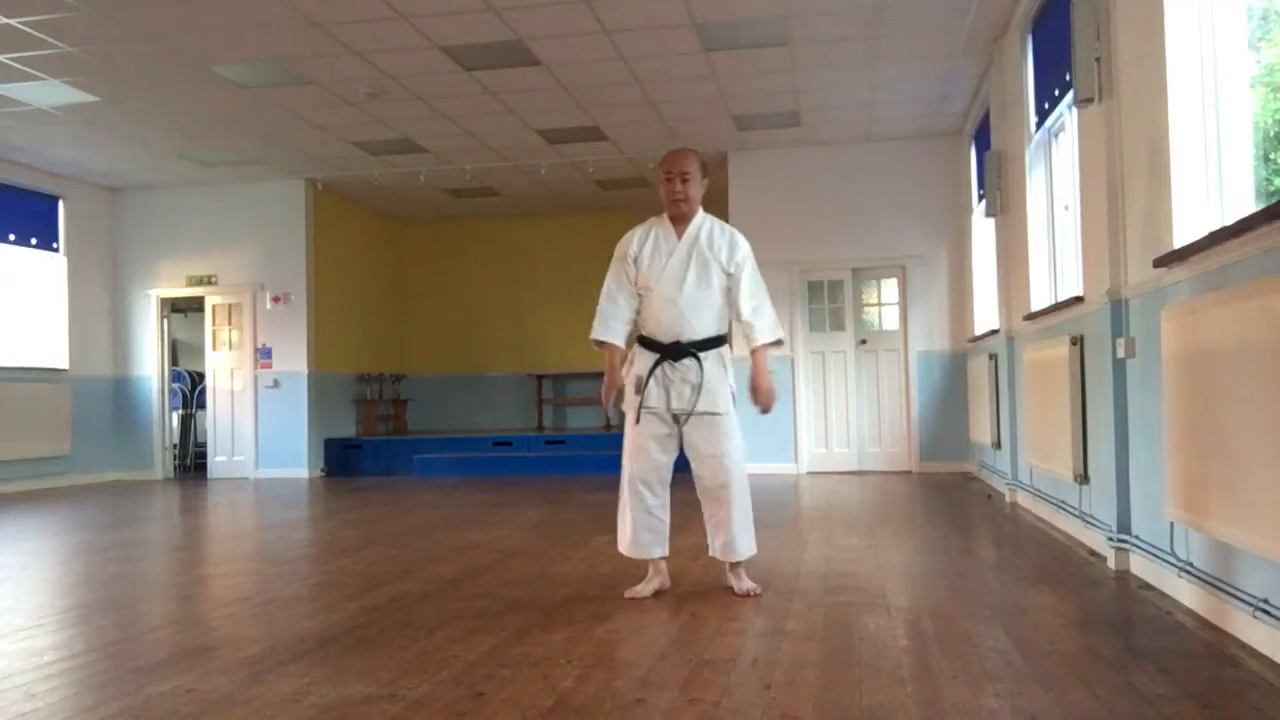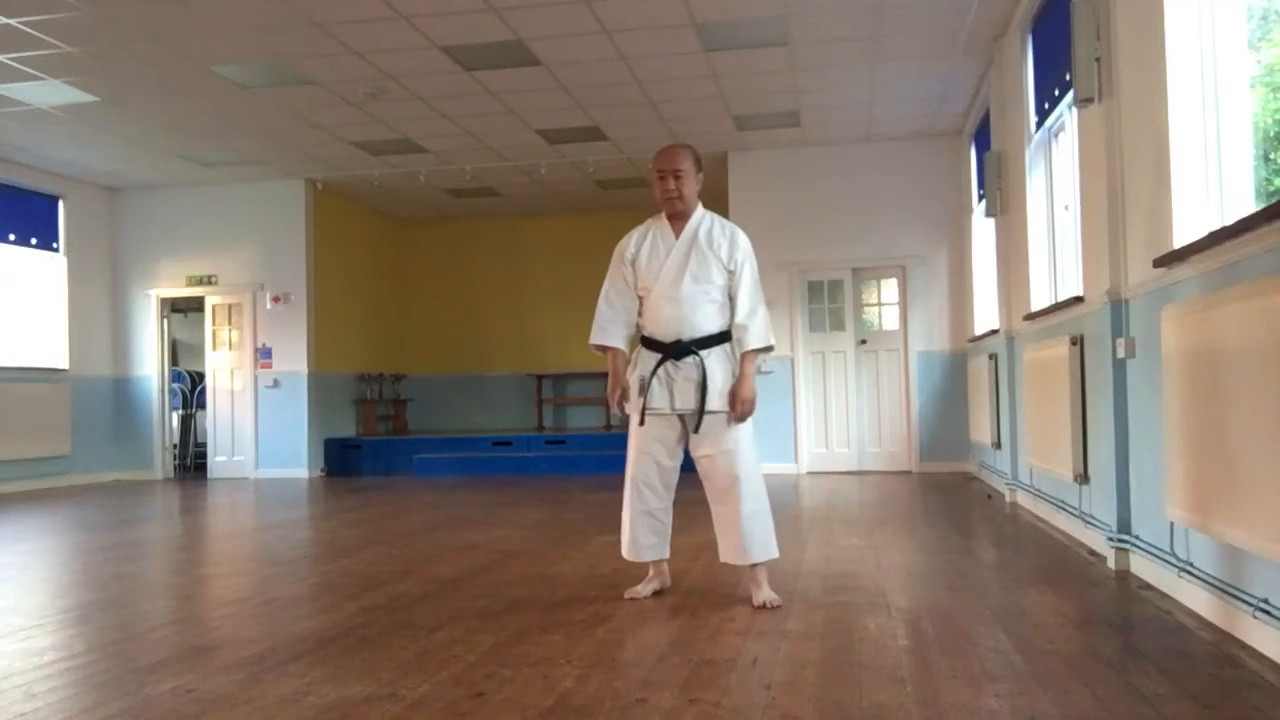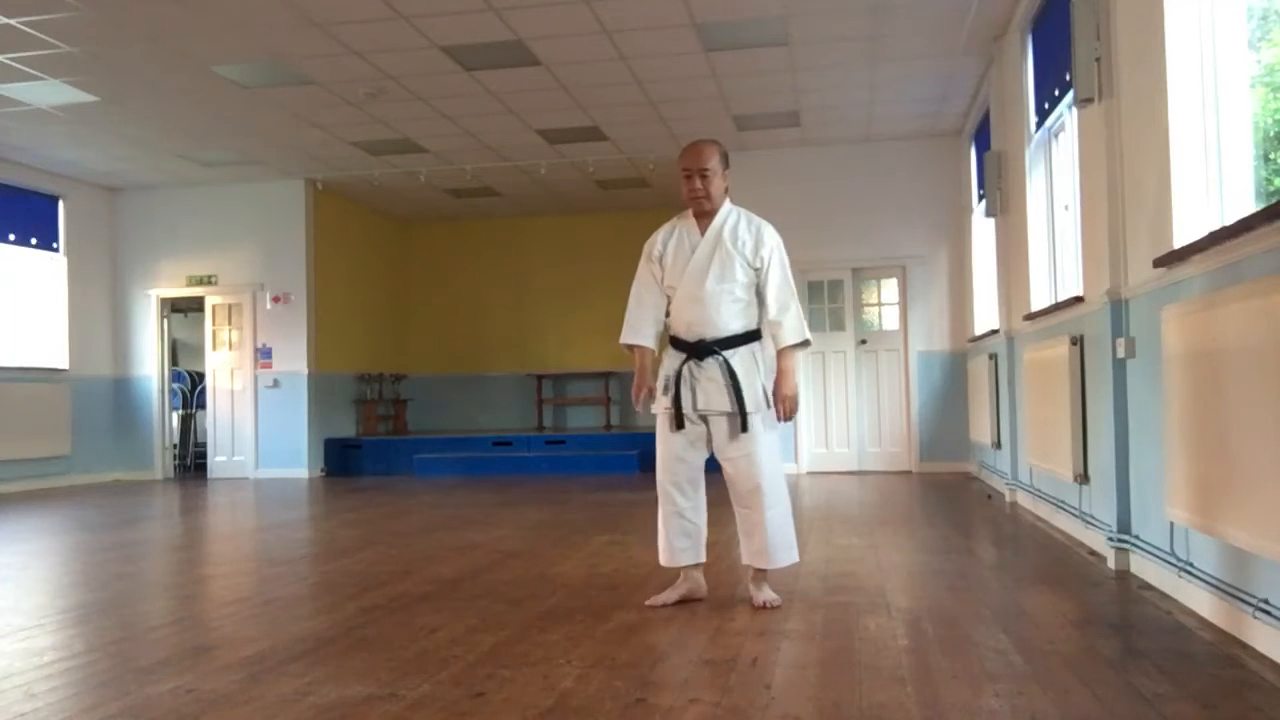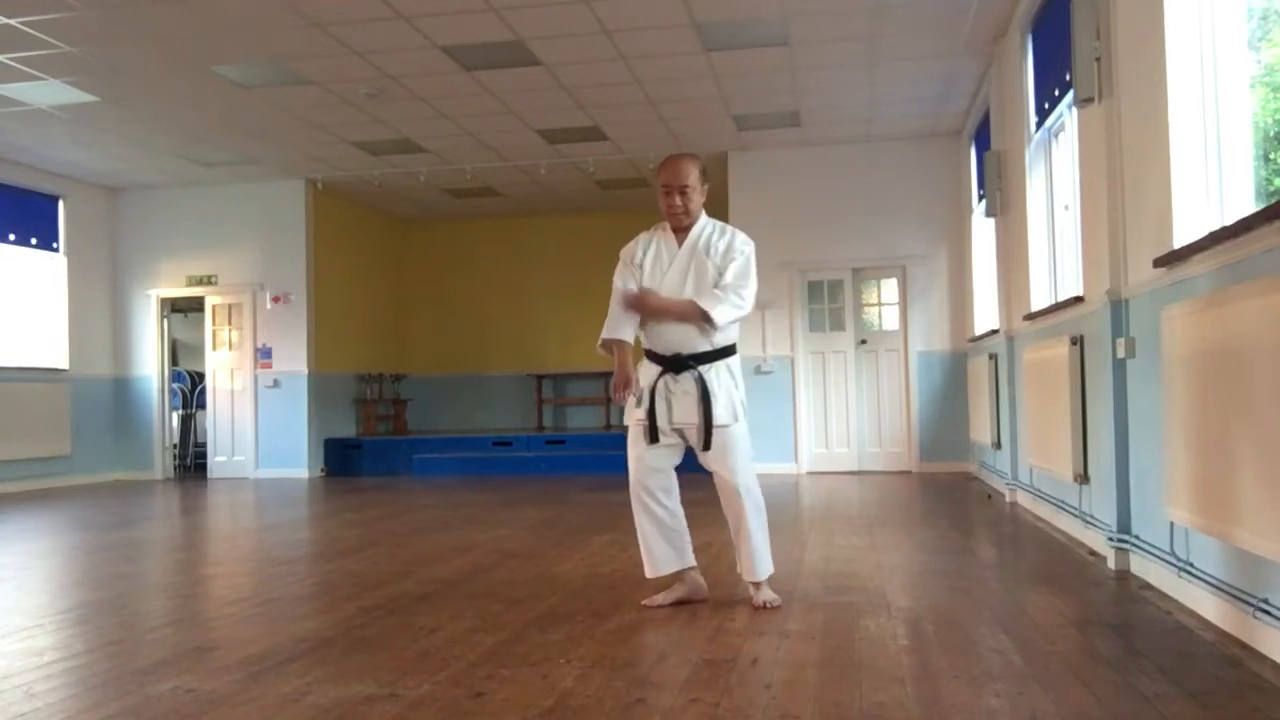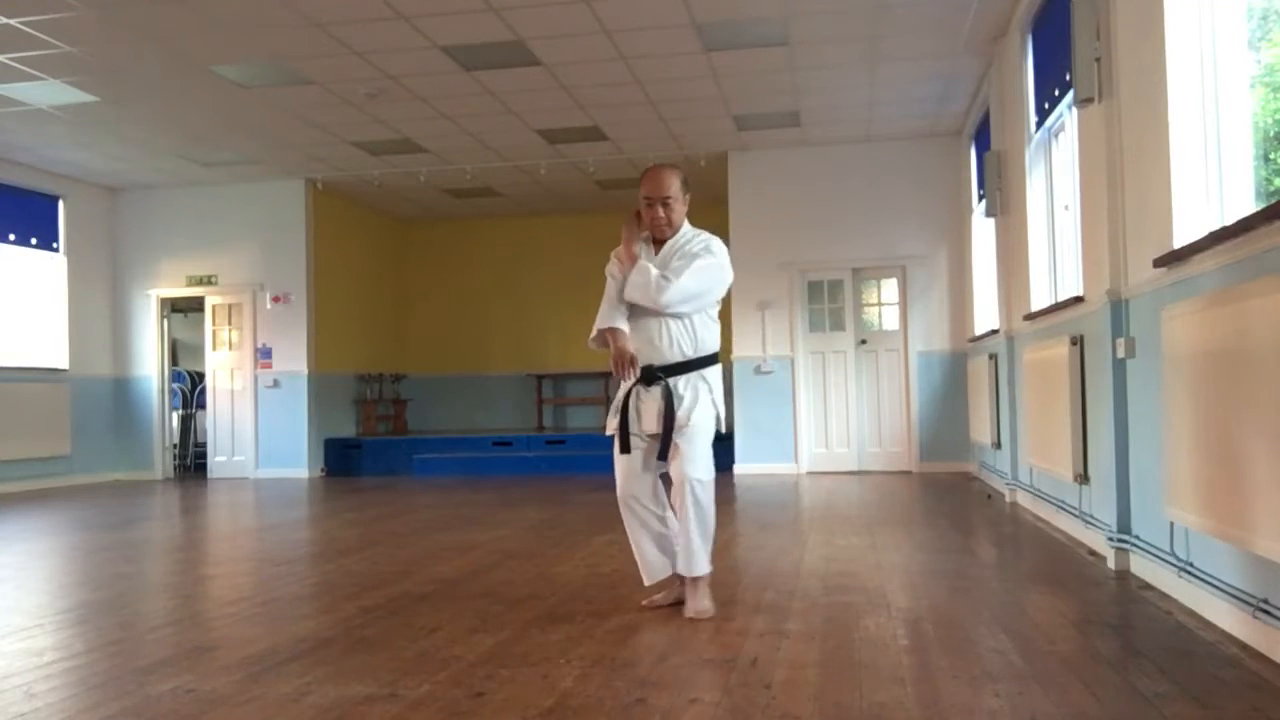
dt=0.5s
person 1, frame 1
left shoulder: (728, 241)
right shoulder: (636, 242)
left elbow: (752, 307)
right elbow: (617, 307)
left wrist: (760, 369)
right wrist: (612, 367)
left hip: (706, 368)
right hip: (649, 368)
left knee: (722, 471)
right knee: (643, 472)
left ankle: (734, 565)
right ankle: (656, 569)
person 1, frame 2
left shoulder: (729, 238)
right shoulder: (635, 243)
left elbow: (748, 311)
right elbow: (617, 310)
left wrist: (746, 376)
right wrist: (616, 370)
left hip: (713, 368)
right hip: (653, 370)
left knee: (735, 473)
right knee: (647, 475)
left ankle: (757, 575)
right ankle: (657, 569)
person 1, frame 3
left shoulder: (757, 233)
right shoulder: (664, 240)
left elbow: (780, 305)
right elbow: (647, 307)
left wrist: (785, 372)
right wrist: (643, 368)
left hip: (739, 366)
right hip: (681, 368)
left knee: (755, 474)
right knee: (677, 475)
left ankle: (759, 577)
right ankle: (690, 575)
person 1, frame 4
left shoulder: (732, 243)
right shoulder: (639, 249)
left elbow: (734, 302)
right elbow: (622, 308)
left wrist: (664, 305)
right wrist: (622, 360)
left hip: (713, 379)
right hip: (655, 380)
left knee: (736, 480)
right knee: (648, 480)
left ankle: (757, 578)
right ankle: (687, 577)
person 1, frame 5
left shoulder: (708, 252)
right shoulder: (628, 258)
left elbow: (661, 295)
right elbow: (613, 306)
left wrist: (629, 250)
right wrist: (616, 342)
left hip: (691, 385)
right hip: (639, 386)
left knee: (690, 477)
right knee: (634, 488)
left ankle: (697, 579)
right ankle: (683, 577)
